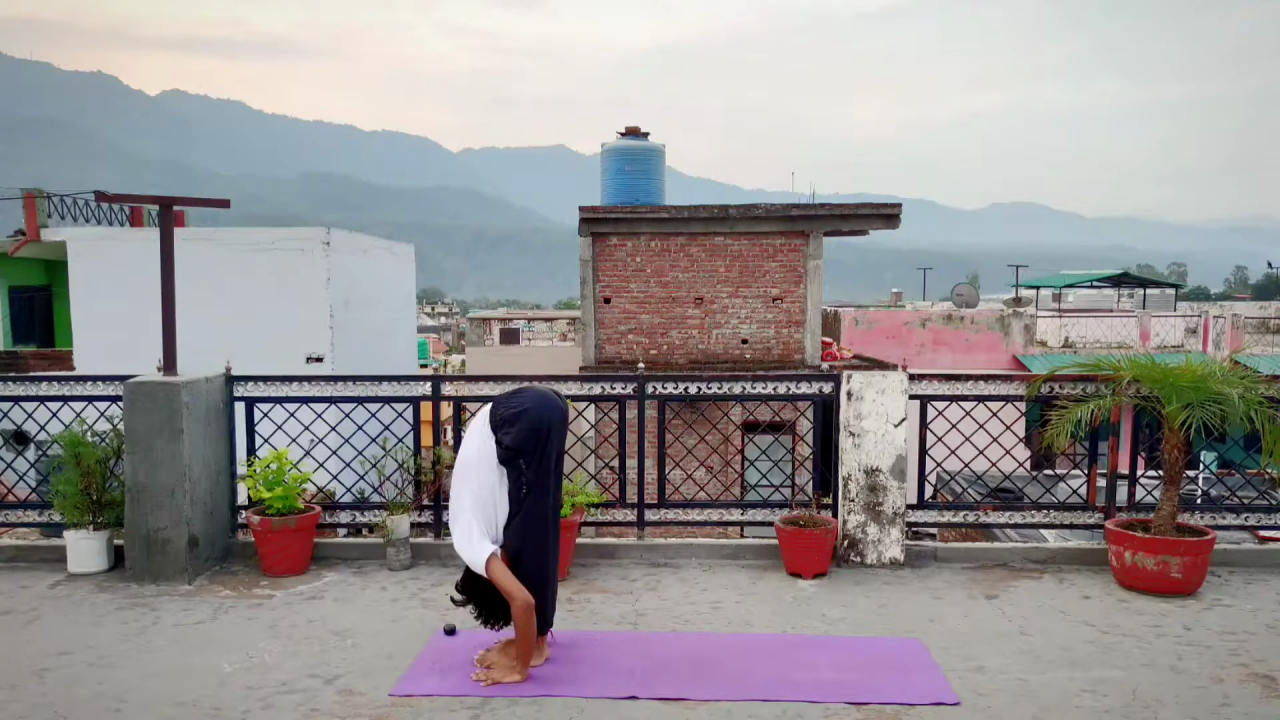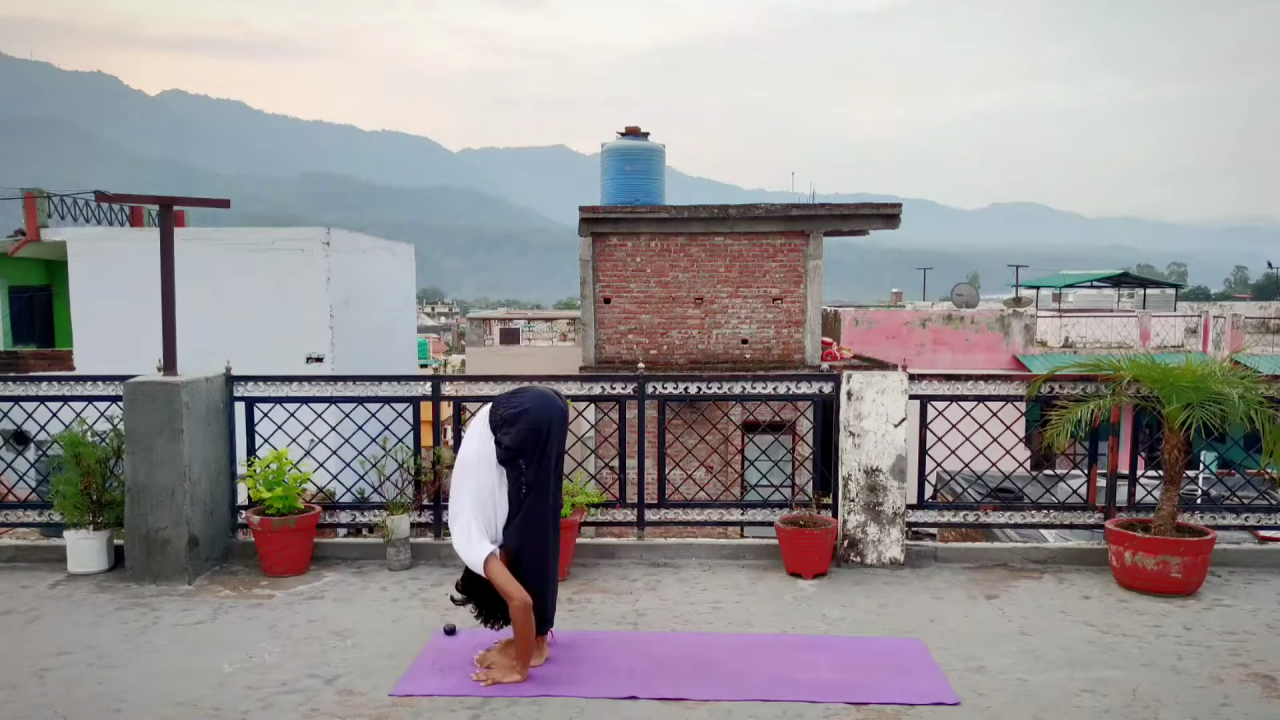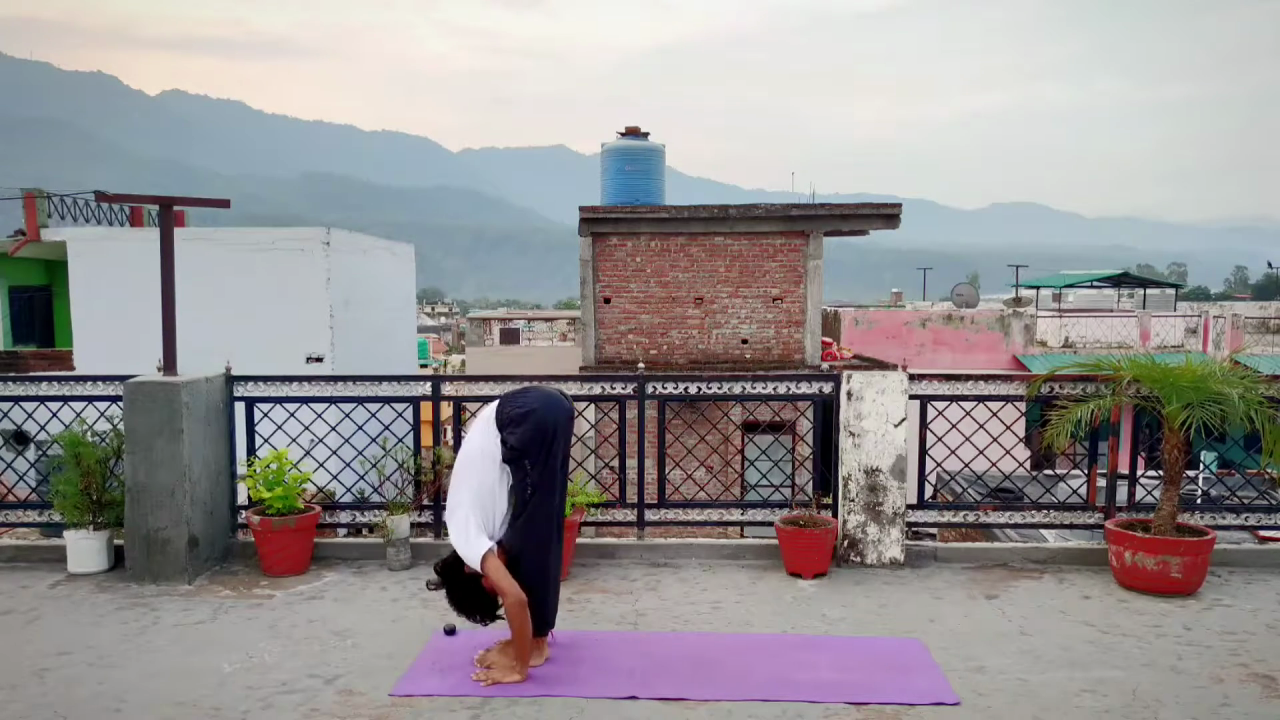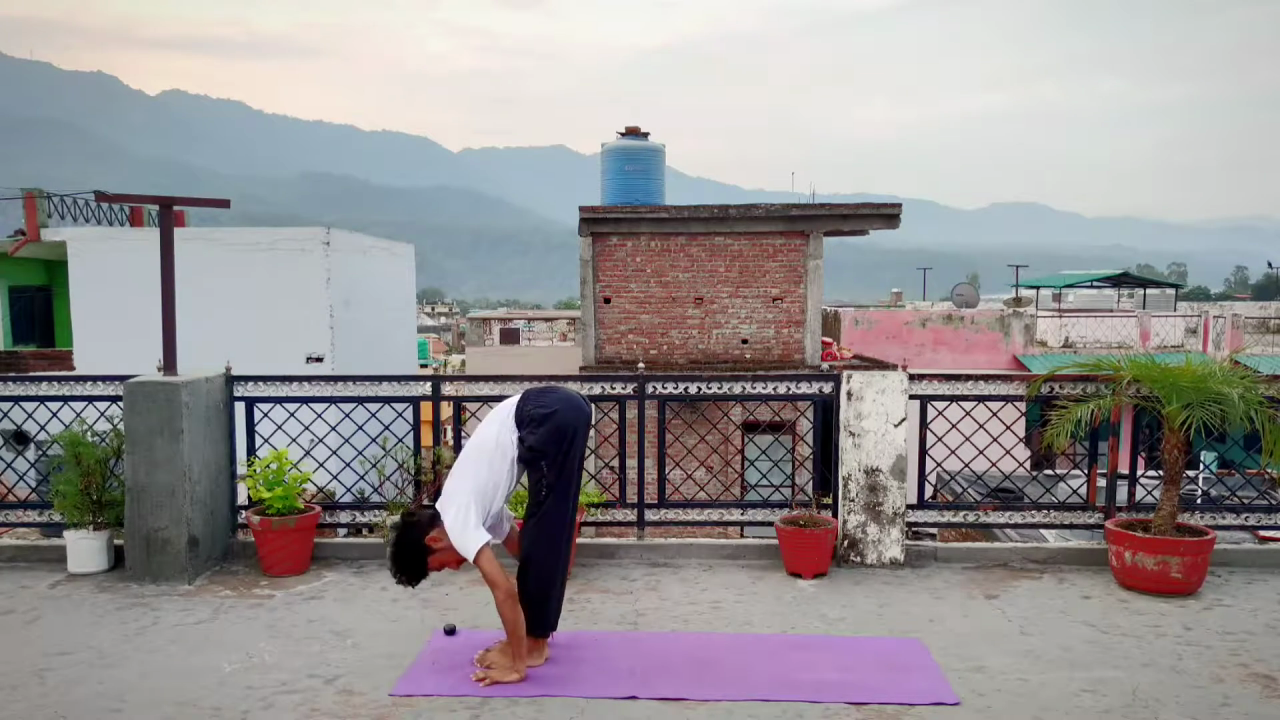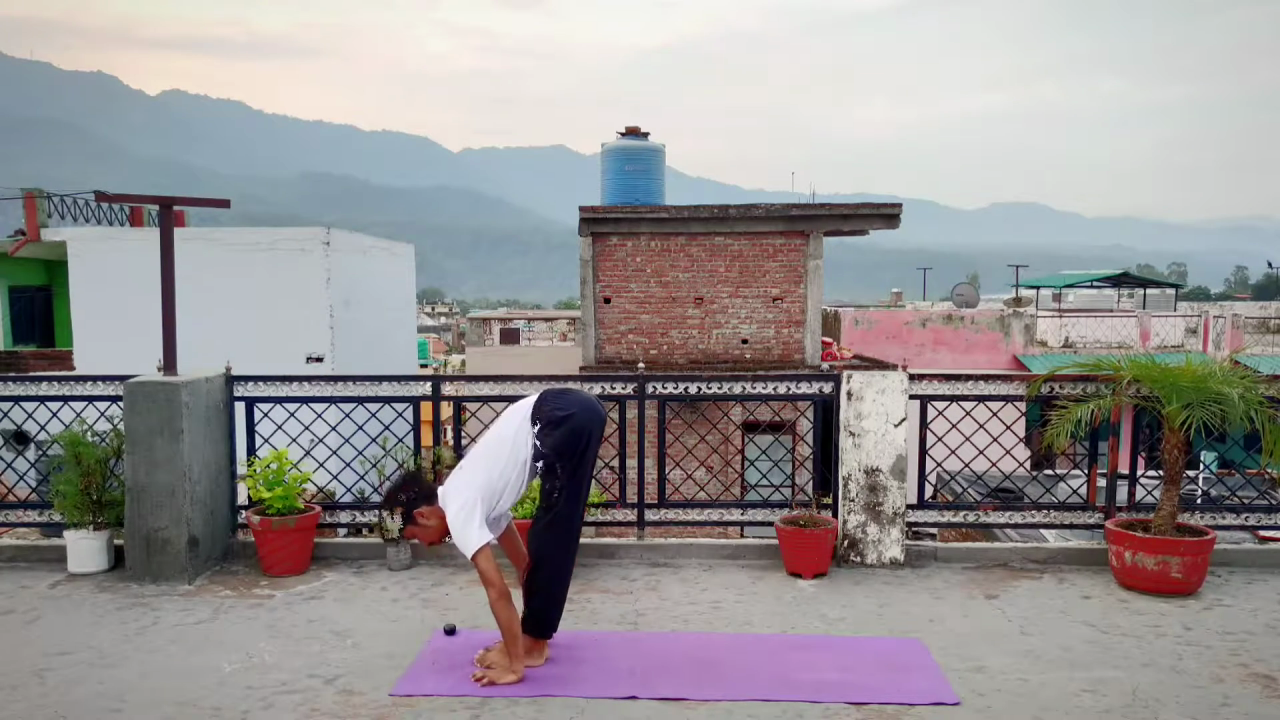
dt=0.2s
person 1, frame 1
left shoulder: (469, 541)
left elbow: (522, 600)
left wrist: (520, 667)
left hip: (527, 417)
right hip: (541, 407)
left knee: (526, 537)
right knee: (535, 534)
left ankle: (533, 647)
right ankle: (534, 640)
person 1, frame 2
left shoulder: (468, 540)
left elbow: (520, 601)
left wrist: (520, 667)
left hip: (528, 416)
right hip: (544, 407)
left knee: (526, 537)
right knee: (536, 534)
left ankle: (533, 647)
right ankle: (533, 640)
person 1, frame 3
left shoulder: (465, 536)
right shoulder: (475, 524)
left elbow: (515, 598)
left wrist: (521, 667)
left hip: (534, 416)
right hip: (548, 406)
left knee: (530, 536)
right knee: (536, 534)
left ankle: (534, 646)
right ankle: (534, 639)
person 1, frame 4
left shoulder: (457, 520)
right shoulder: (464, 510)
left elbow: (505, 591)
right elbow: (520, 546)
left wrist: (516, 665)
left hip: (551, 416)
right hip: (554, 409)
left knee: (543, 535)
right knee: (546, 533)
left ankle: (533, 646)
right ankle: (532, 638)
person 1, frame 5
left shoulder: (458, 511)
right shoulder: (467, 500)
left elbow: (497, 590)
right elbow: (521, 558)
left wrist: (515, 665)
left hip: (567, 418)
right hip: (573, 412)
left knee: (552, 536)
right knee: (550, 535)
left ankle: (533, 646)
right ankle: (534, 635)
